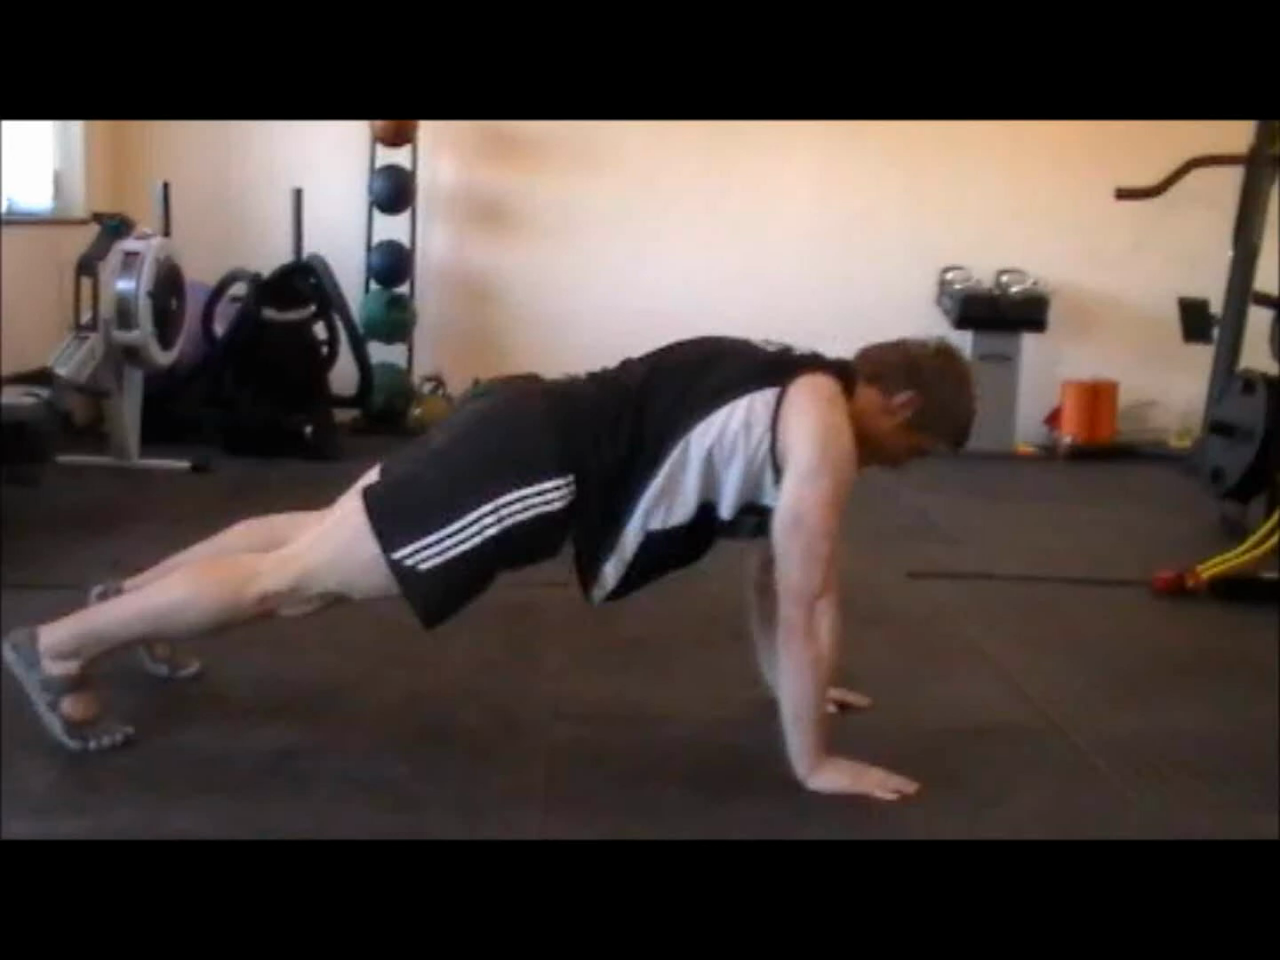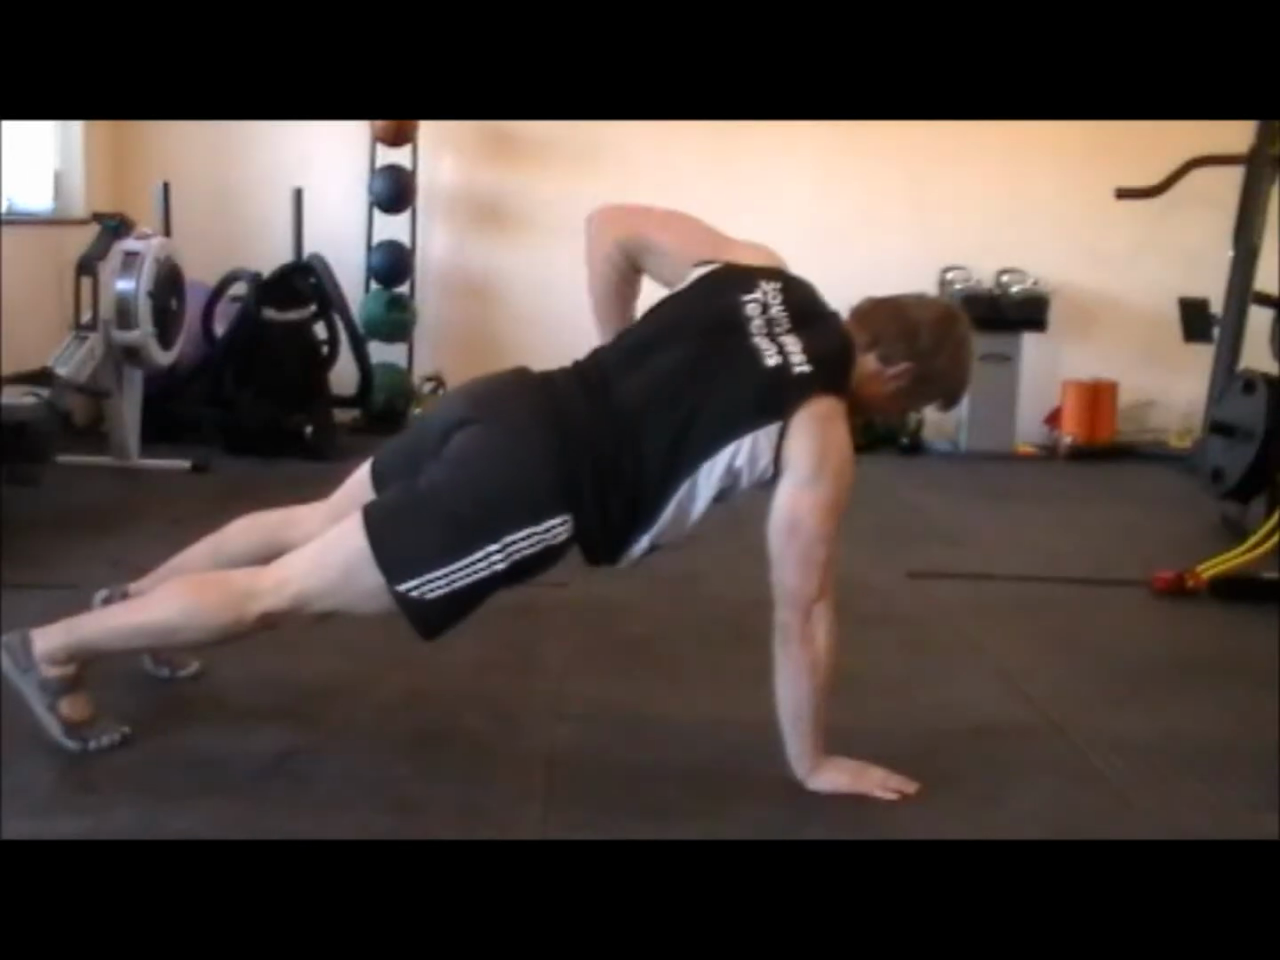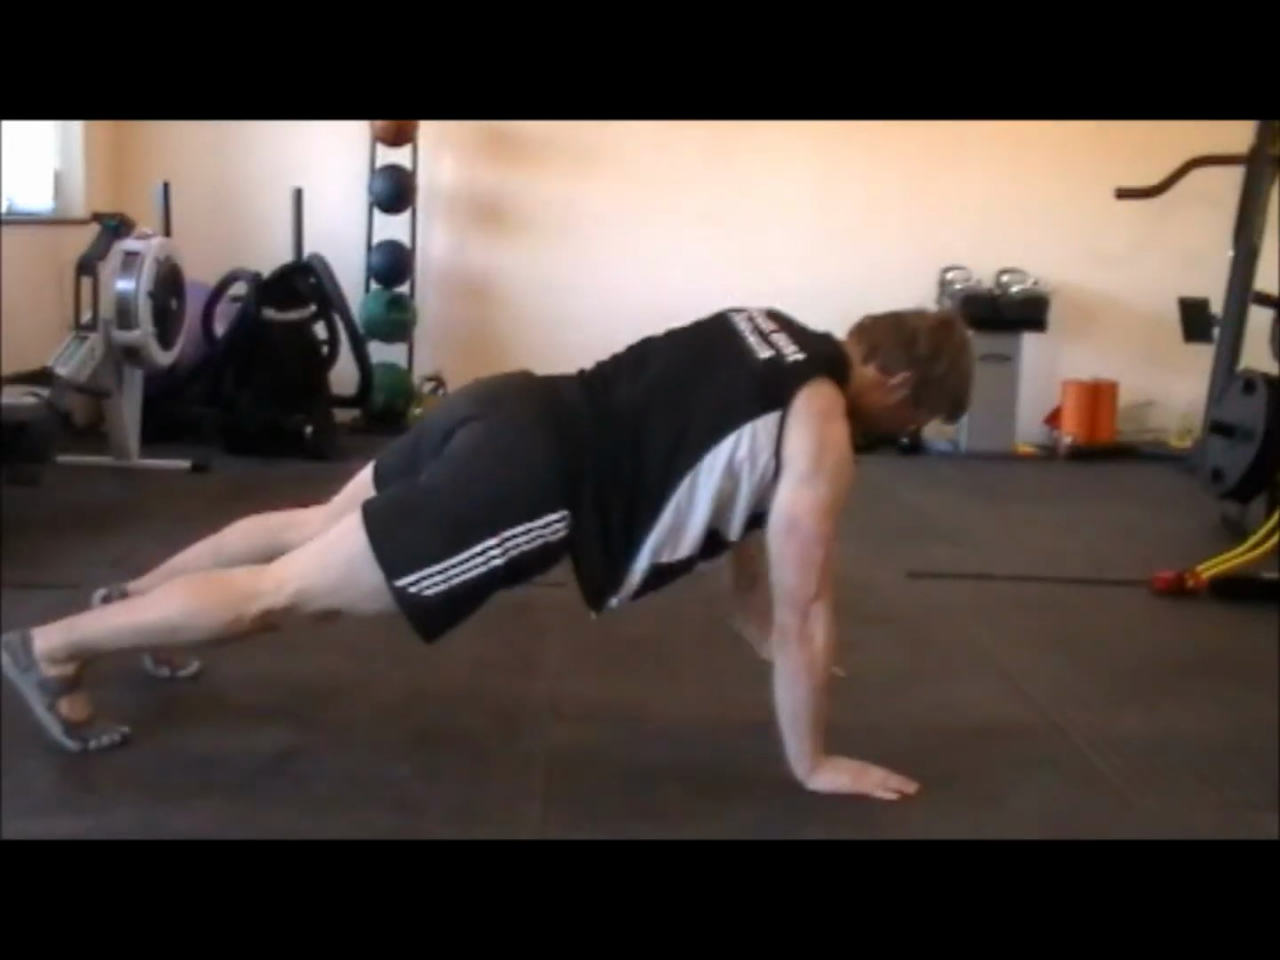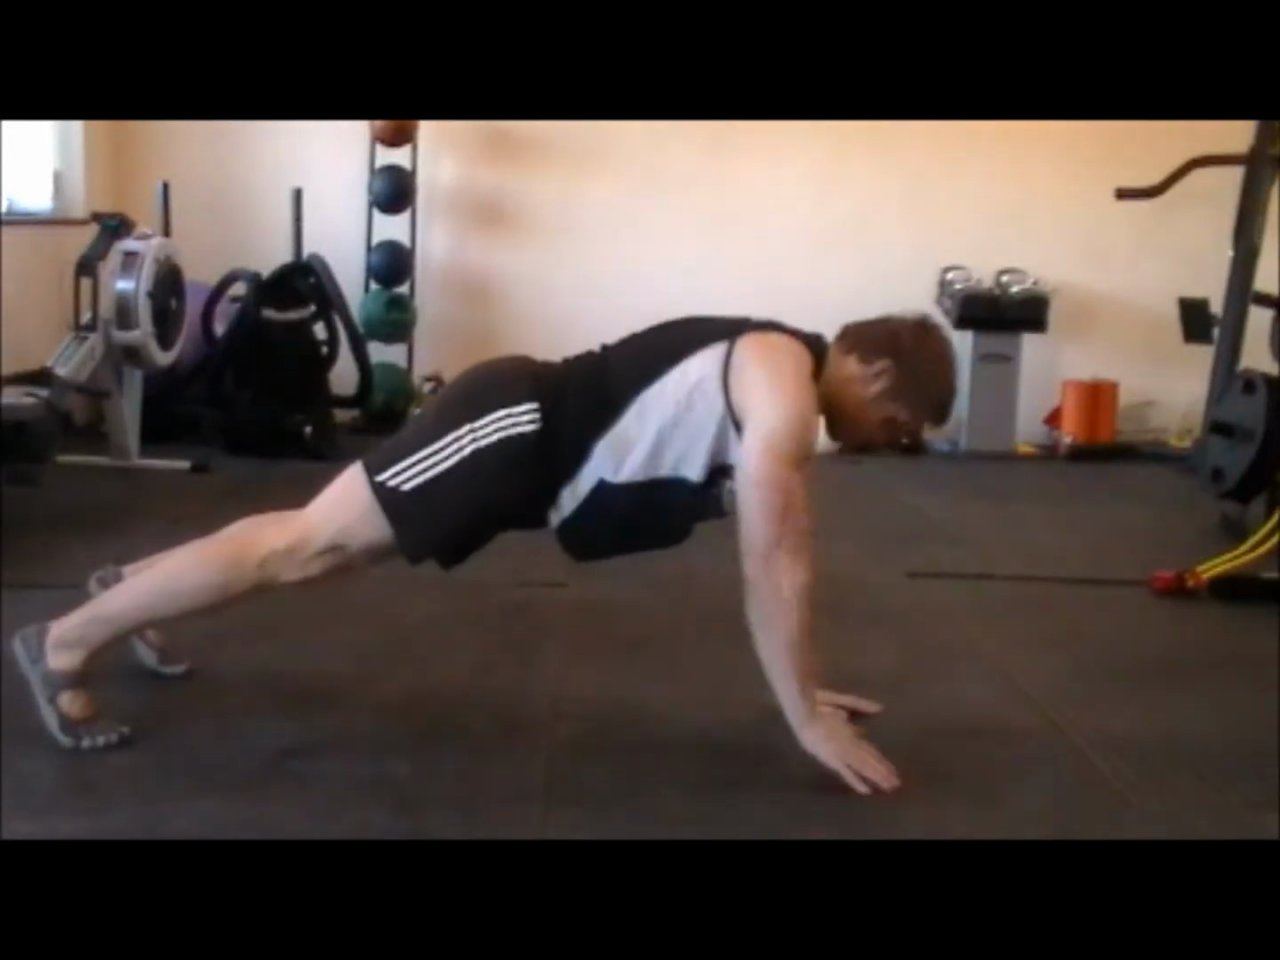
dt=0.7s
person 1, frame 1
left shoulder: (792, 390)
right shoulder: (828, 426)
left elbow: (770, 556)
right elbow: (809, 602)
left wrist: (784, 679)
right wrist: (813, 760)
left hip: (517, 421)
right hip: (532, 467)
left knee: (314, 531)
right knee: (292, 579)
left ankle: (127, 597)
person 1, frame 2
left shoulder: (758, 271)
right shoulder: (820, 427)
left elbow: (606, 226)
right elbow: (802, 607)
right wrist: (814, 762)
left hip: (500, 406)
right hip: (526, 483)
left knee: (310, 525)
right knee: (286, 593)
left ankle: (128, 597)
person 1, frame 3
left shoulder: (776, 339)
right shoulder: (823, 429)
right elbow: (806, 606)
left wrist: (750, 618)
right wrist: (812, 761)
left hip: (508, 412)
right hip: (522, 482)
left knee: (315, 525)
right knee: (287, 592)
left ankle: (132, 592)
person 1, frame 4
left shoulder: (788, 398)
right shoulder: (785, 382)
left elbow: (782, 549)
right elbow: (769, 564)
left wrist: (800, 675)
right wrist: (810, 719)
left hip: (535, 452)
right hip: (512, 426)
left knee: (322, 541)
right knee: (302, 547)
left ankle: (126, 586)
right ankle: (63, 643)
